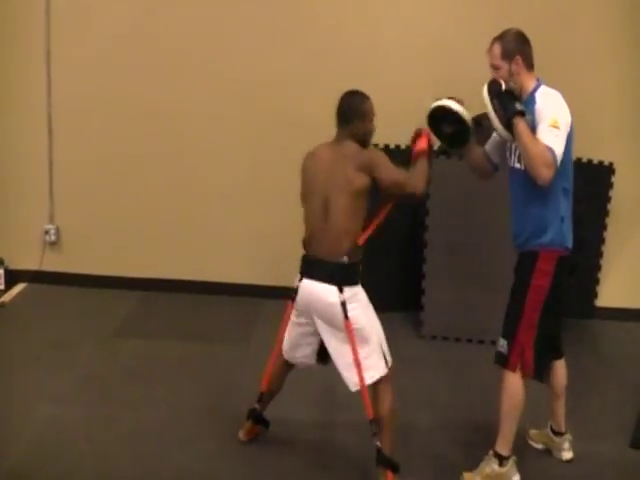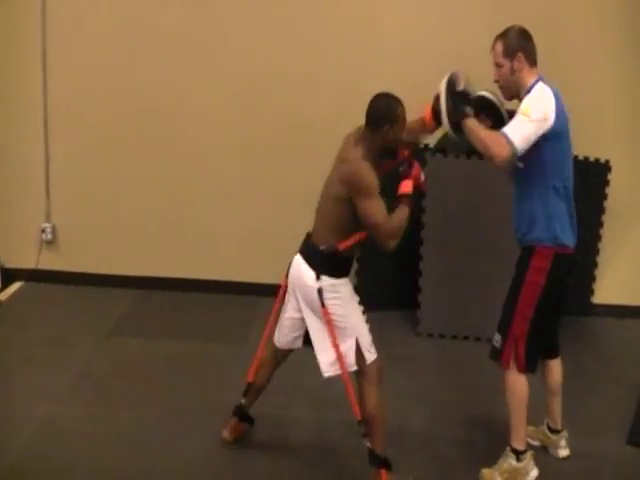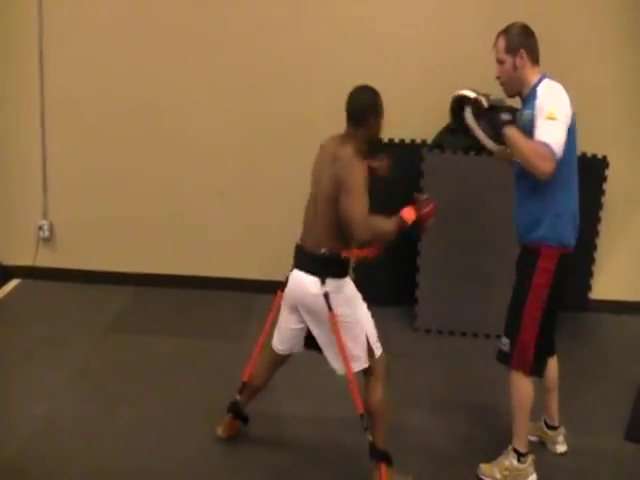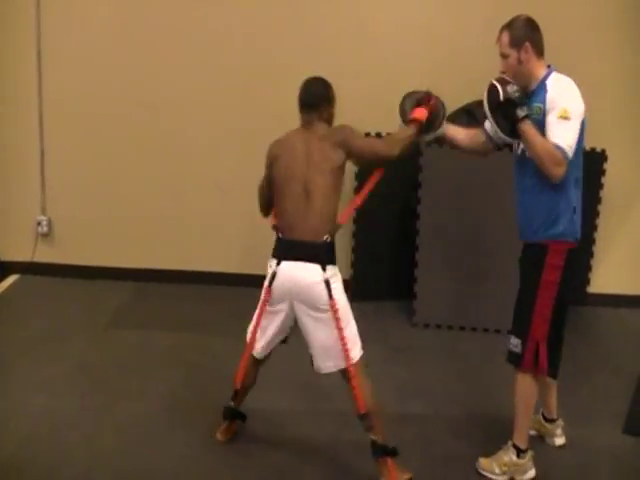
dt=0.2s
person 1, frame 1
left shoulder: (549, 103)
right shoulder: (516, 107)
left elbow: (544, 172)
right elbow: (484, 168)
left wrist: (516, 117)
right wrist: (461, 137)
left hip: (547, 247)
right hip: (535, 245)
left knee: (516, 353)
right knee: (547, 346)
right ankle: (558, 435)
person 1, frame 2
left shoulder: (541, 98)
right shoulder: (530, 101)
left elbow: (499, 152)
right elbow: (508, 156)
left wrist: (466, 114)
right wrist: (476, 125)
left hip: (545, 244)
right hip: (550, 242)
left knee: (511, 350)
right knee: (545, 343)
right ankle: (555, 432)
person 1, frame 3
left shoulder: (551, 95)
right shoulder: (531, 101)
left elbow: (543, 166)
right elbow: (522, 162)
left wrist: (503, 123)
right wrist: (499, 132)
left hip: (547, 243)
right hip: (544, 240)
left knee: (520, 353)
right knee: (541, 342)
right ankle: (552, 428)
person 1, frame 4
left shoulder: (561, 92)
right shoulder: (528, 96)
left elbow: (556, 167)
right elbow: (482, 140)
left wrist: (521, 119)
right wrist: (436, 124)
left hip: (554, 238)
right hip: (537, 236)
left knee: (528, 346)
right knee: (542, 335)
right ankle: (550, 420)
person 2, frame 1
left shoulder: (312, 157)
right shoulder: (366, 158)
right elbow: (415, 186)
right wrist: (422, 149)
left hip: (308, 279)
right hip: (341, 288)
left knee: (289, 358)
right knee: (381, 378)
left ankle: (253, 422)
person 2, frame 2
left shoulder: (357, 138)
right shoulder: (361, 172)
left elbow: (409, 132)
right elbow: (388, 238)
left wrist: (432, 117)
right wrist: (408, 190)
left hip: (304, 263)
right hip: (328, 277)
left knee: (278, 349)
right knee: (368, 372)
left ankle: (238, 420)
person 2, frame 3
left shoulder: (331, 145)
right shoulder: (350, 166)
right elbow: (361, 233)
left wrist: (372, 169)
right wrist: (407, 216)
left hip: (300, 271)
right hip: (328, 282)
left knee: (277, 353)
right knee: (375, 369)
left ankle: (232, 418)
person 2, frame 4
left shoulder: (277, 148)
right shoulder: (338, 136)
right elbow: (389, 150)
right wrist: (419, 119)
left hip: (282, 265)
right hip: (318, 271)
left knee: (257, 350)
right knee: (354, 368)
left ankle: (229, 421)
